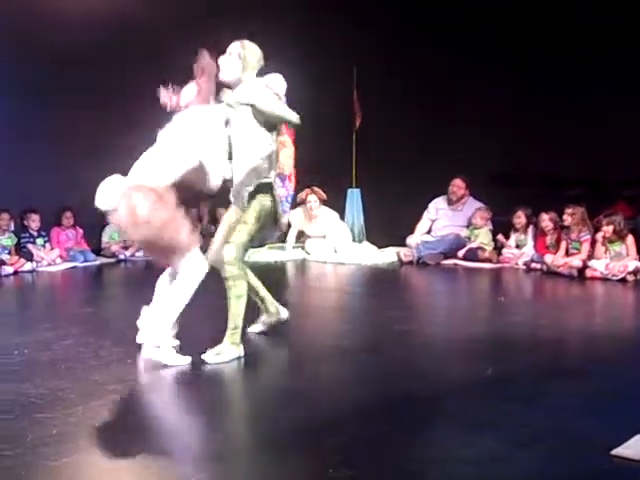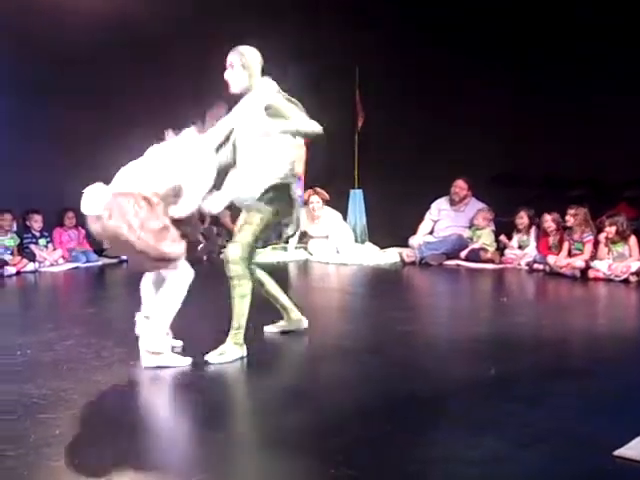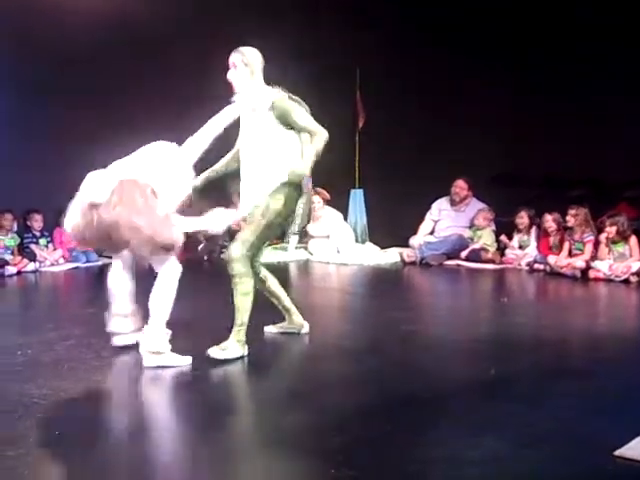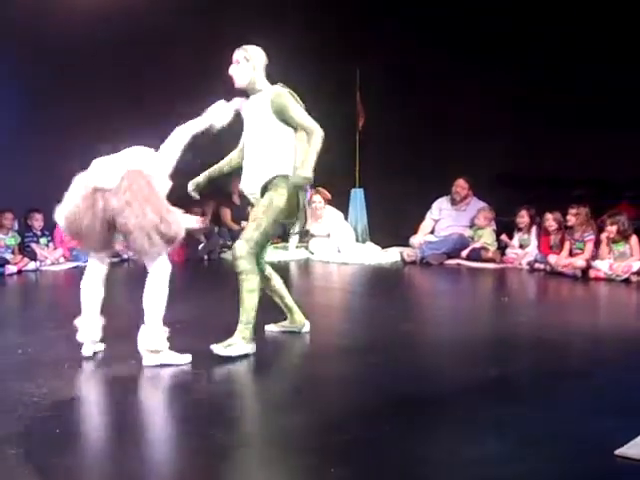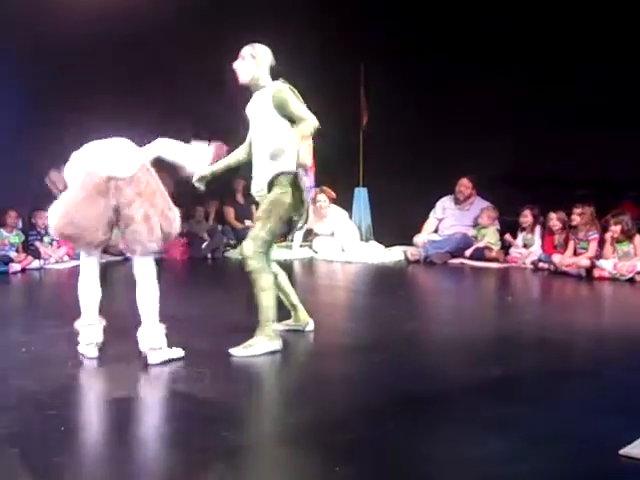
dt=0.1s
person 1, frame 1
left shoulder: (259, 92)
right shoulder: (235, 100)
left elbow: (292, 117)
left wrist: (250, 98)
left hip: (261, 190)
right hip: (242, 192)
left knee: (230, 254)
right knee: (217, 255)
left ankle: (233, 342)
right ankle: (271, 308)
person 1, frame 2
left shoulder: (271, 100)
right shoulder: (243, 108)
left elbow: (314, 127)
right elbow: (231, 150)
left wrist: (282, 127)
left hip: (273, 191)
right hip: (252, 194)
left knee: (236, 255)
right knee: (239, 259)
left ankle: (236, 342)
right ankle: (293, 316)
person 1, frame 3
left shoulder: (277, 101)
right shoulder: (248, 108)
left elbow: (320, 133)
right elbow: (239, 152)
left wrist: (304, 165)
right wrist: (204, 177)
left hip: (280, 192)
right hip: (259, 195)
left knee: (239, 252)
right knee: (247, 259)
left ankle: (238, 339)
right ankle: (294, 319)
person 1, frame 4
left shoulder: (276, 96)
right shoulder: (250, 106)
left elbow: (315, 131)
right elbow: (243, 151)
left wrist: (305, 168)
right wrist: (205, 175)
left hip: (281, 187)
right hip: (263, 190)
left knee: (244, 250)
right knee: (252, 258)
left ankle: (244, 336)
right ankle: (296, 318)
person 1, frame 5
left shoulder: (279, 92)
right shoulder: (258, 100)
left elbow: (310, 121)
right elbow: (250, 146)
left wrist: (291, 144)
right wrist: (213, 168)
left hip: (285, 183)
right hip: (269, 186)
left knee: (253, 249)
right knee: (259, 254)
left ankle: (268, 334)
right ankle: (300, 317)
person 2, frame 1
left shoulder: (185, 119)
right shoulder: (212, 123)
right elbow: (214, 179)
left hip: (133, 199)
right hip: (149, 202)
left knee: (178, 266)
right knee: (192, 266)
left ankle: (152, 327)
right ankle: (154, 341)
person 2, frame 2
right shoulder: (204, 157)
right elbow: (186, 207)
left hip: (107, 207)
right hip: (132, 213)
left knee: (157, 266)
right knee: (180, 274)
left ankle: (149, 331)
right ankle: (154, 347)
person 2, frame 3
right shoulder: (181, 167)
left hip: (94, 205)
right hip: (130, 201)
left knee: (122, 258)
right knee: (169, 269)
left ankle: (123, 326)
right ankle: (154, 348)
person 2, frame 4
right shoulder: (155, 161)
left hip: (91, 192)
right hip: (129, 189)
left knee: (97, 262)
right knee: (159, 267)
left ankle: (89, 337)
right ankle: (153, 346)
person 2, frame 5
left shoulder: (74, 165)
right shoulder: (125, 150)
right elbow: (157, 148)
right wrist: (198, 155)
left hip: (97, 183)
right hip: (133, 180)
left knee: (88, 259)
right knee: (144, 263)
left ankle: (89, 338)
right ankle: (154, 345)
